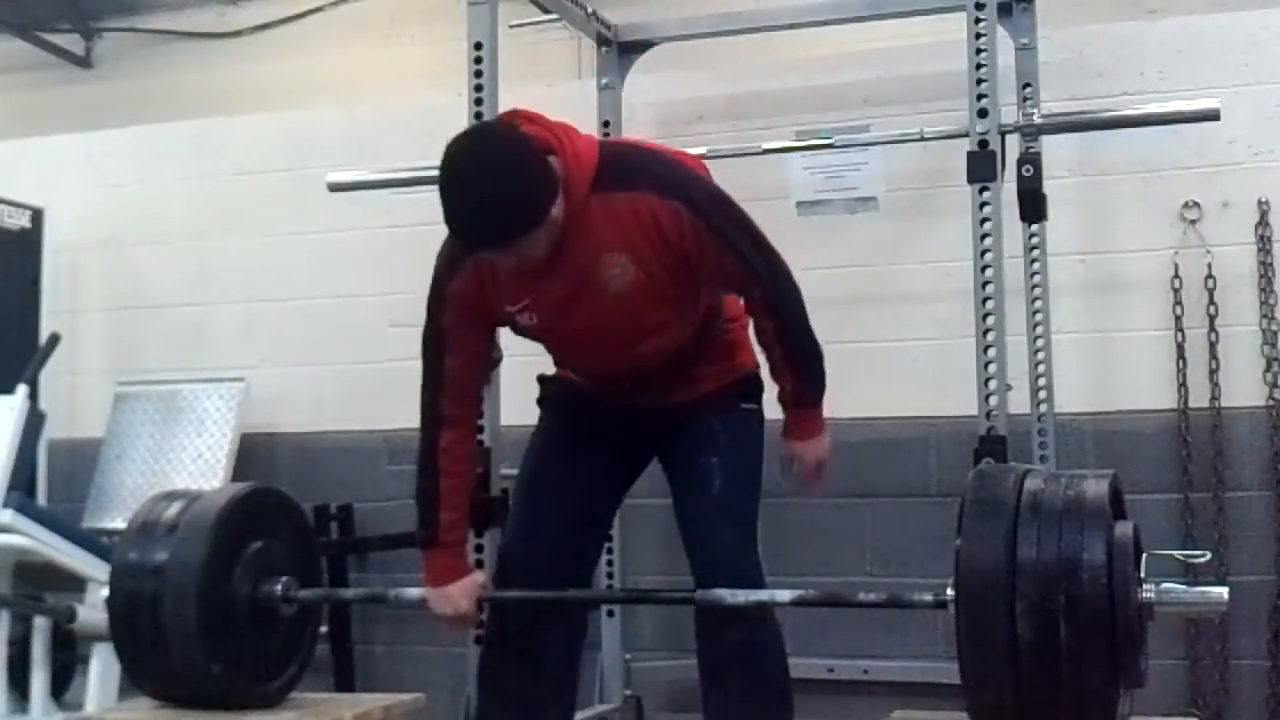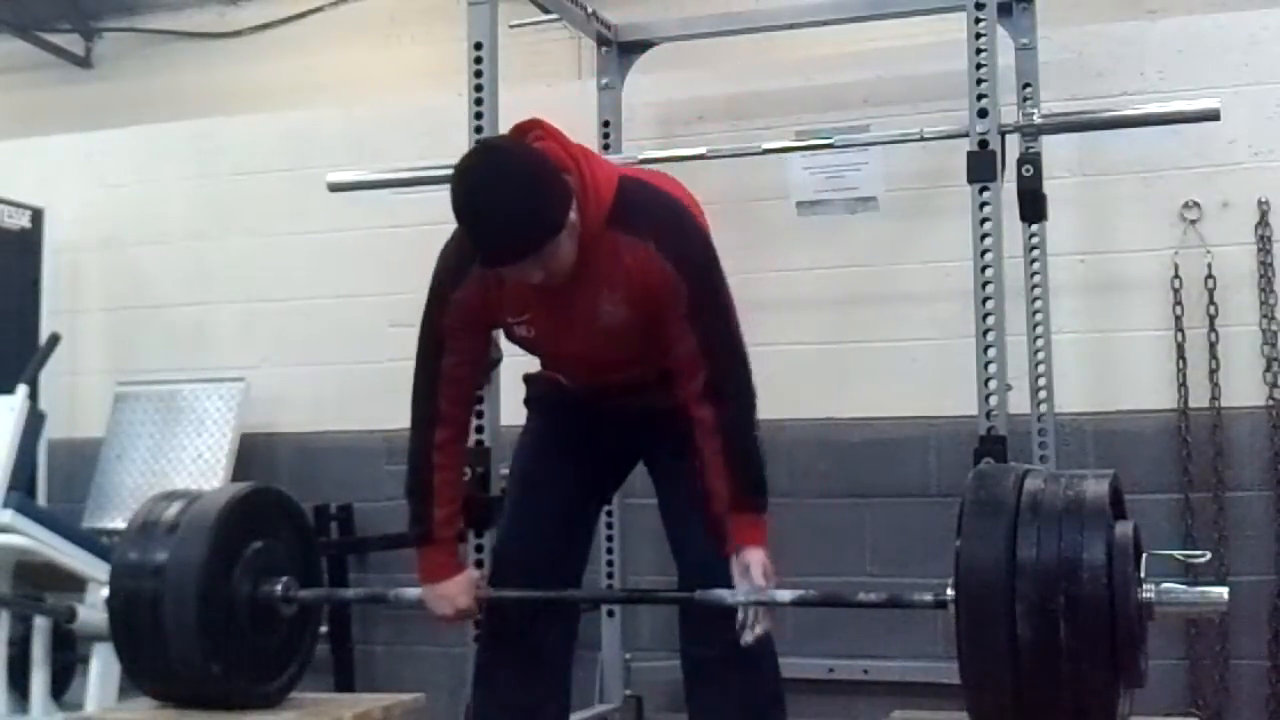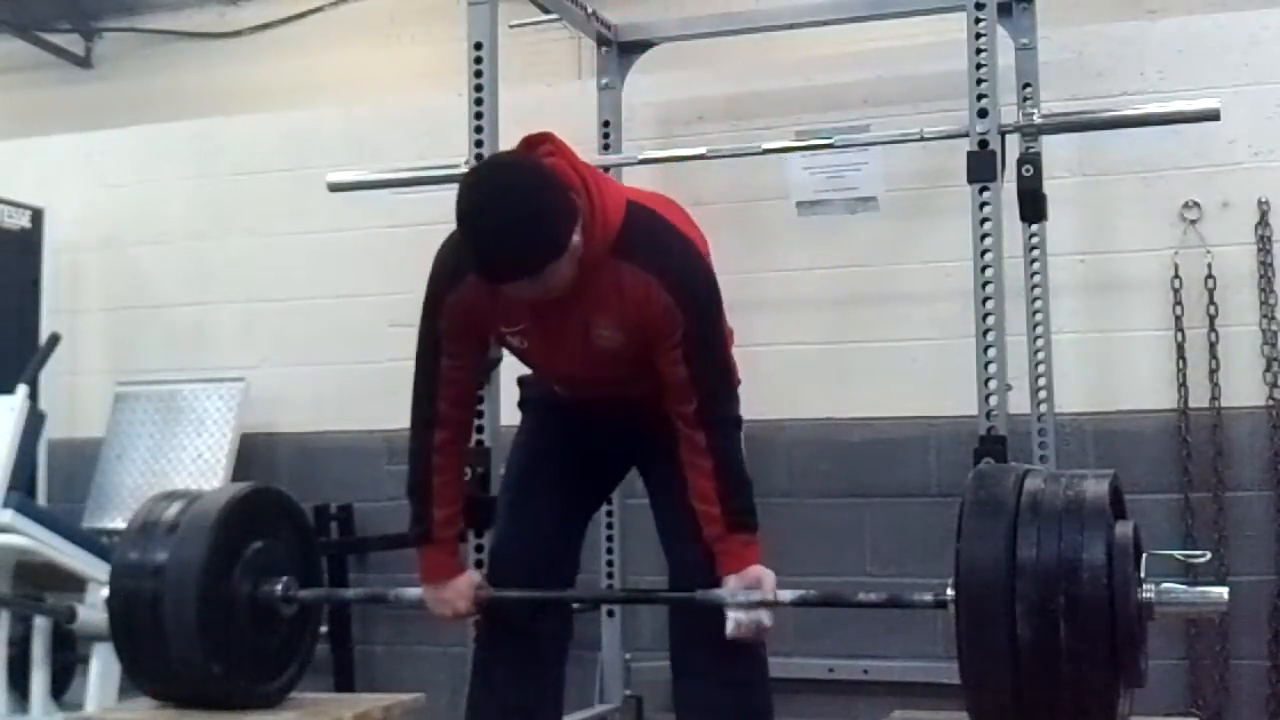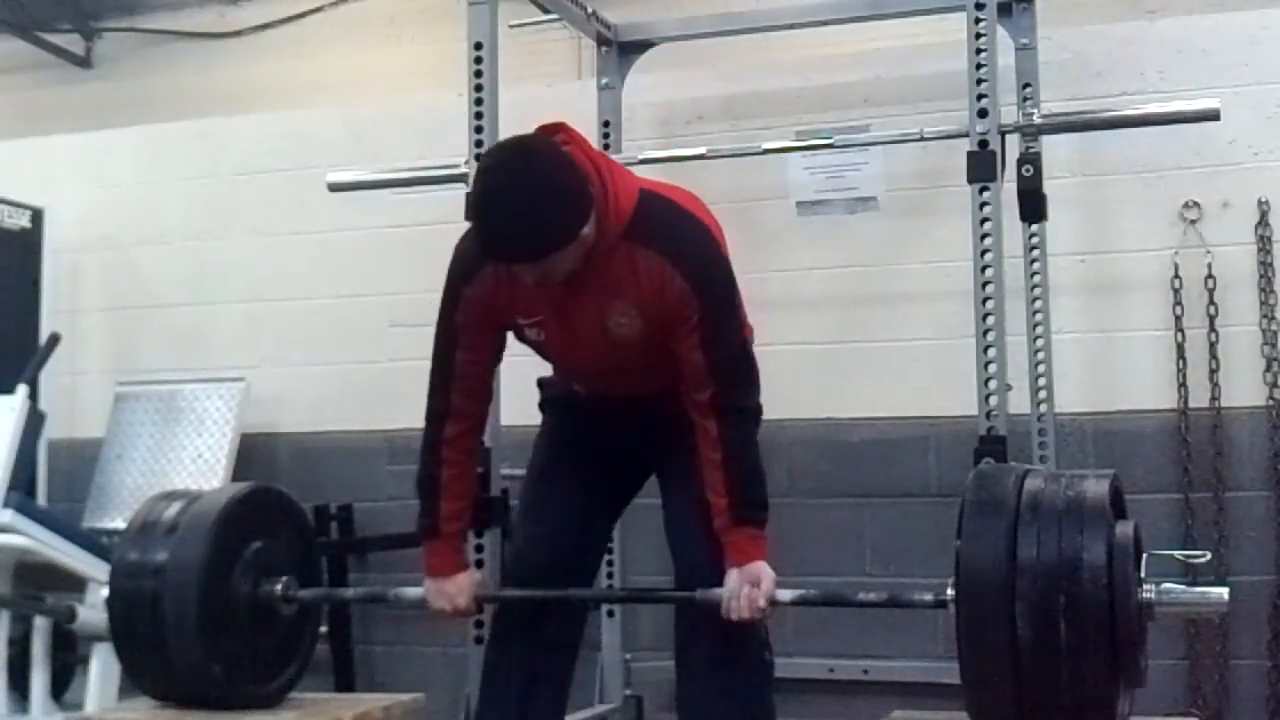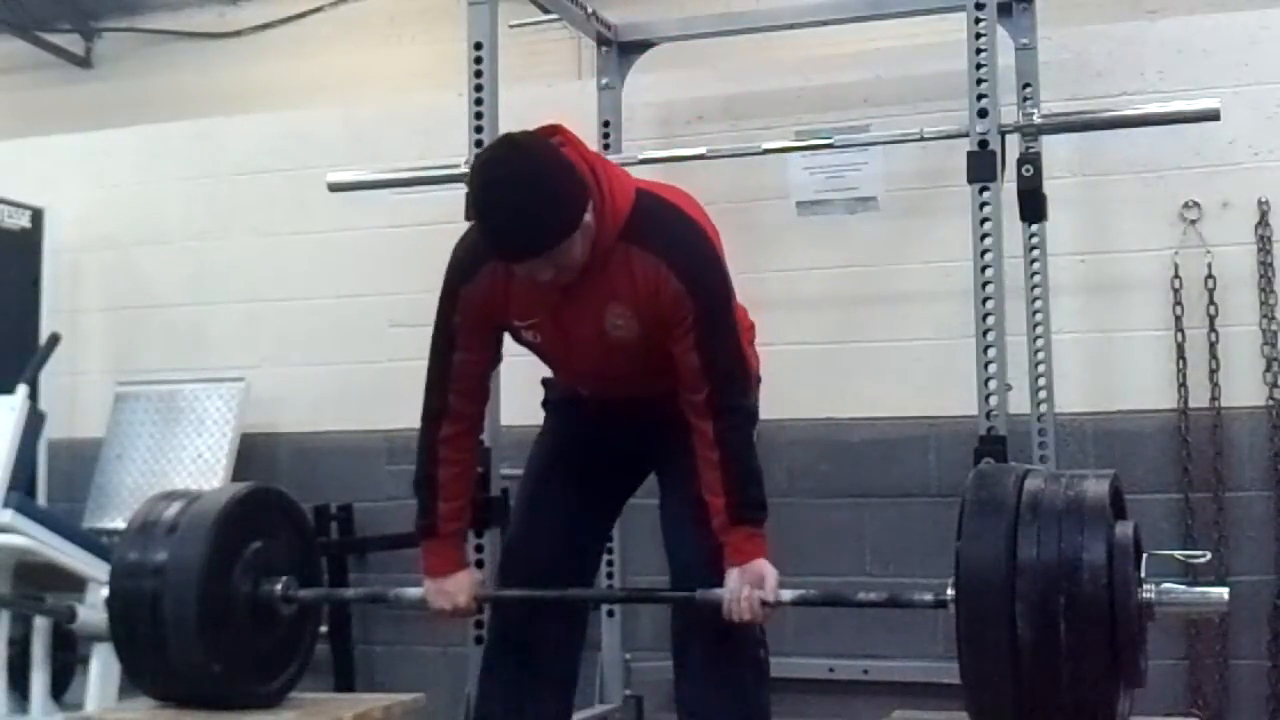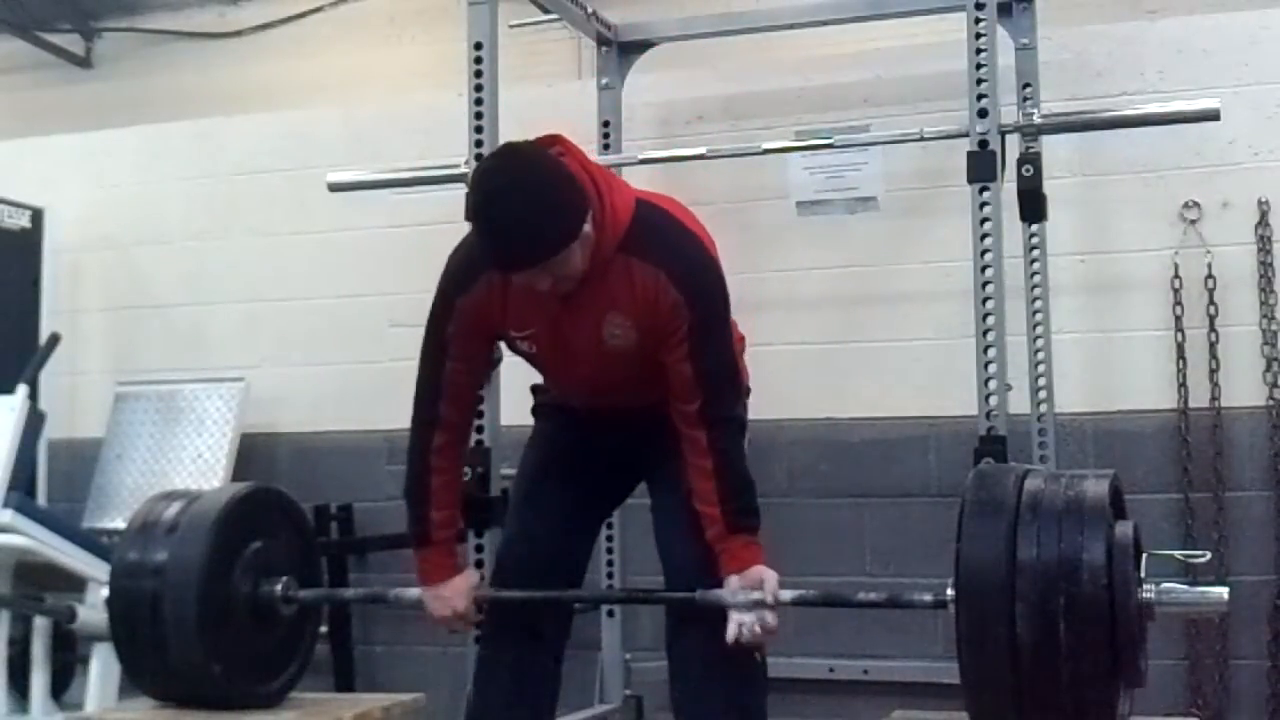
dt=0.3s
person 1, frame 1
left shoulder: (653, 187)
right shoulder: (466, 269)
left elbow: (767, 285)
right elbow: (450, 407)
left wrist: (804, 416)
right wrist: (445, 560)
left hip: (708, 394)
right hip: (587, 403)
left knee: (728, 587)
right knee: (525, 587)
person 1, frame 2
left shoulder: (660, 227)
right shoulder: (465, 270)
left elbow: (716, 388)
right elbow: (443, 405)
left wrist: (744, 531)
right wrist: (438, 557)
left hip: (680, 398)
right hip: (572, 404)
left knee: (719, 590)
right knee: (519, 591)
person 1, frame 3
left shoulder: (661, 252)
right shoulder: (461, 272)
left elbow: (705, 415)
right elbow: (442, 409)
left wrist: (737, 552)
right wrist: (439, 558)
left hip: (673, 405)
right hip: (564, 409)
left knee: (710, 590)
right knee: (514, 591)
person 1, frame 4
left shoulder: (677, 241)
right shoulder: (481, 264)
left elbow: (726, 402)
right elbow: (457, 402)
left wrist: (745, 546)
right wrist: (444, 553)
left hip: (690, 409)
right hip: (586, 408)
left knee: (718, 591)
right knee: (532, 587)
person 1, frame 5
left shoulder: (672, 240)
right shoulder: (478, 265)
left elbow: (720, 403)
right elbow: (454, 403)
left wrist: (744, 545)
right wrist: (443, 552)
left hip: (690, 406)
right hip: (586, 408)
left knee: (713, 592)
right knee: (526, 587)
person 1, frame 6
left shoulder: (671, 253)
right shoulder: (474, 274)
left elbow: (710, 413)
right elbow: (443, 411)
left wrist: (740, 551)
right wrist: (437, 558)
left hip: (679, 415)
right hip: (576, 418)
left knee: (705, 592)
right knee: (518, 592)
